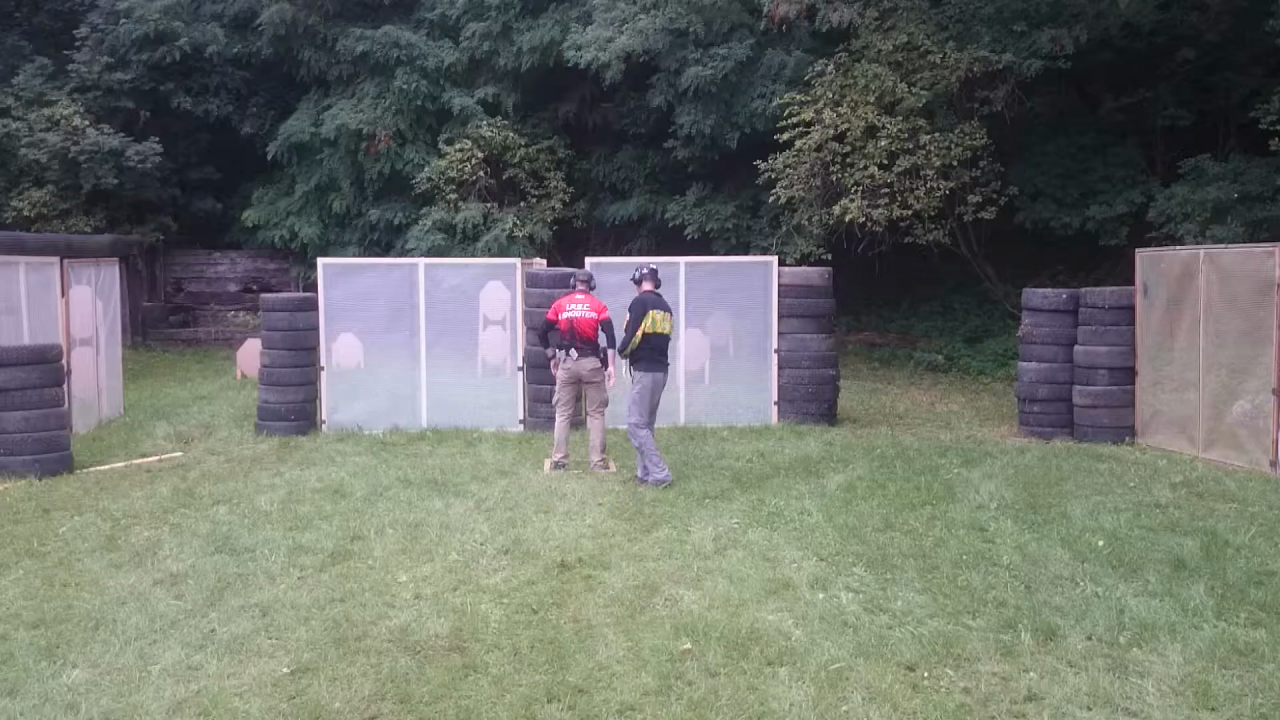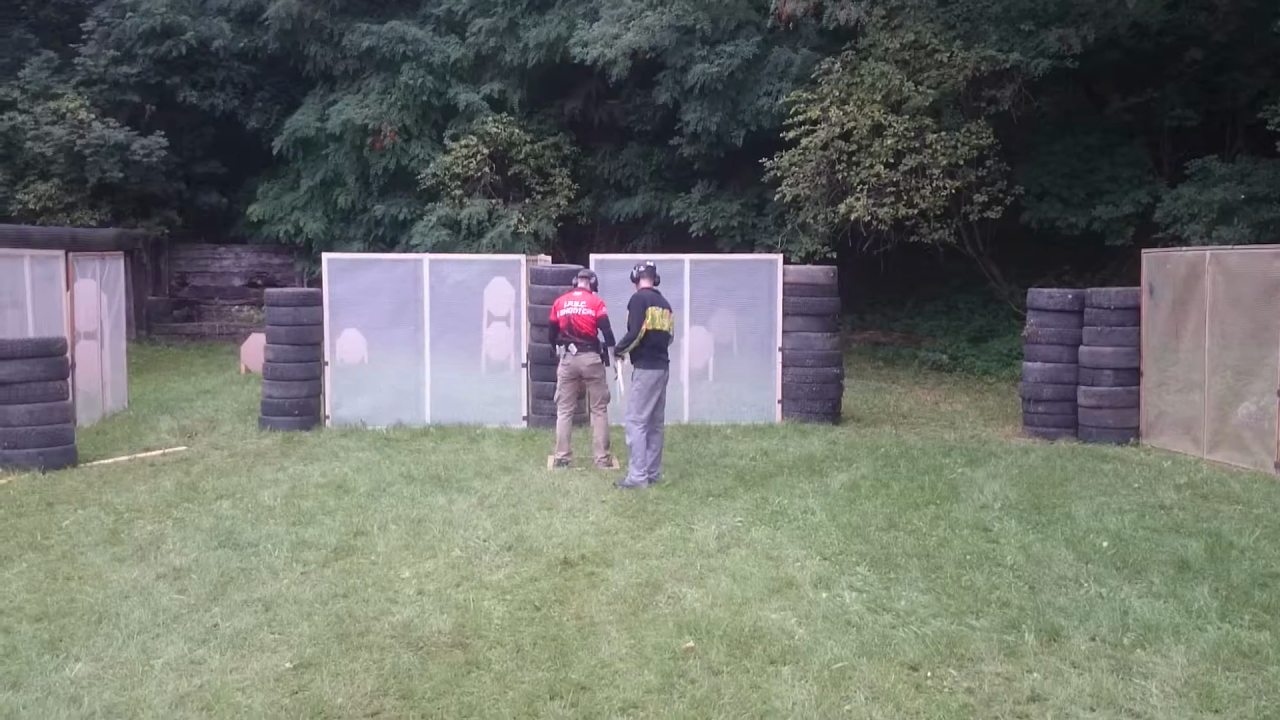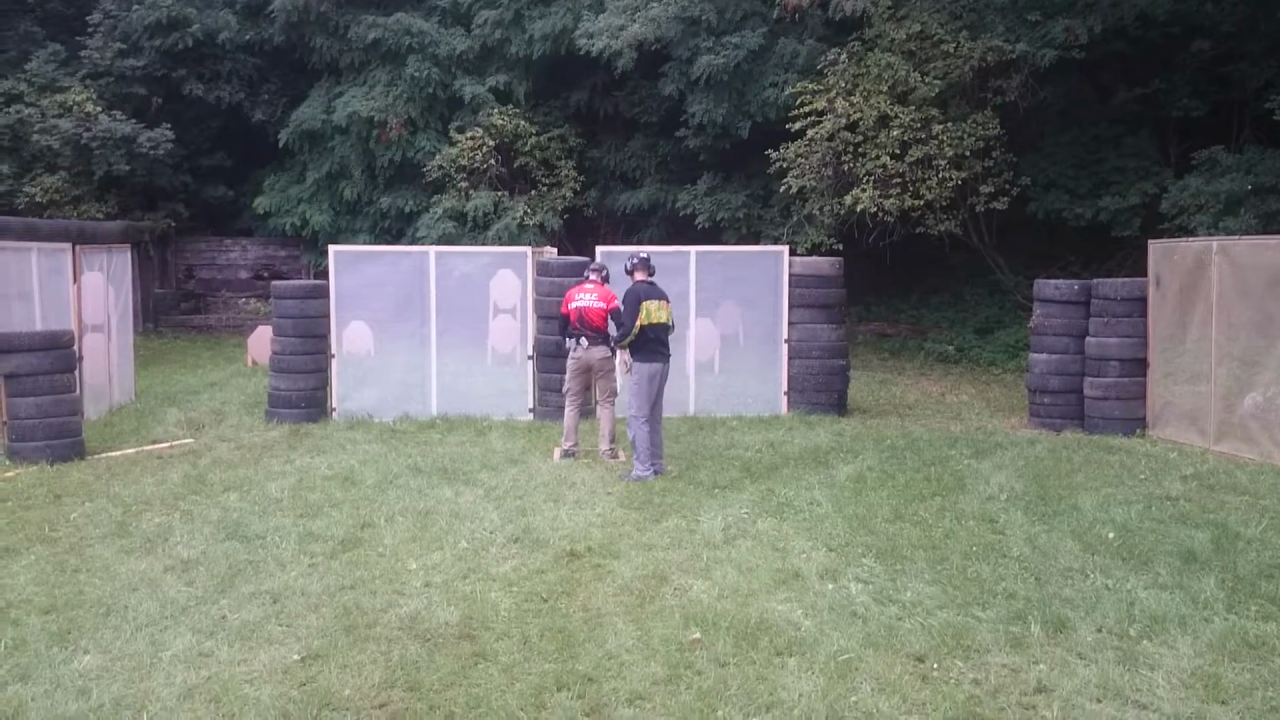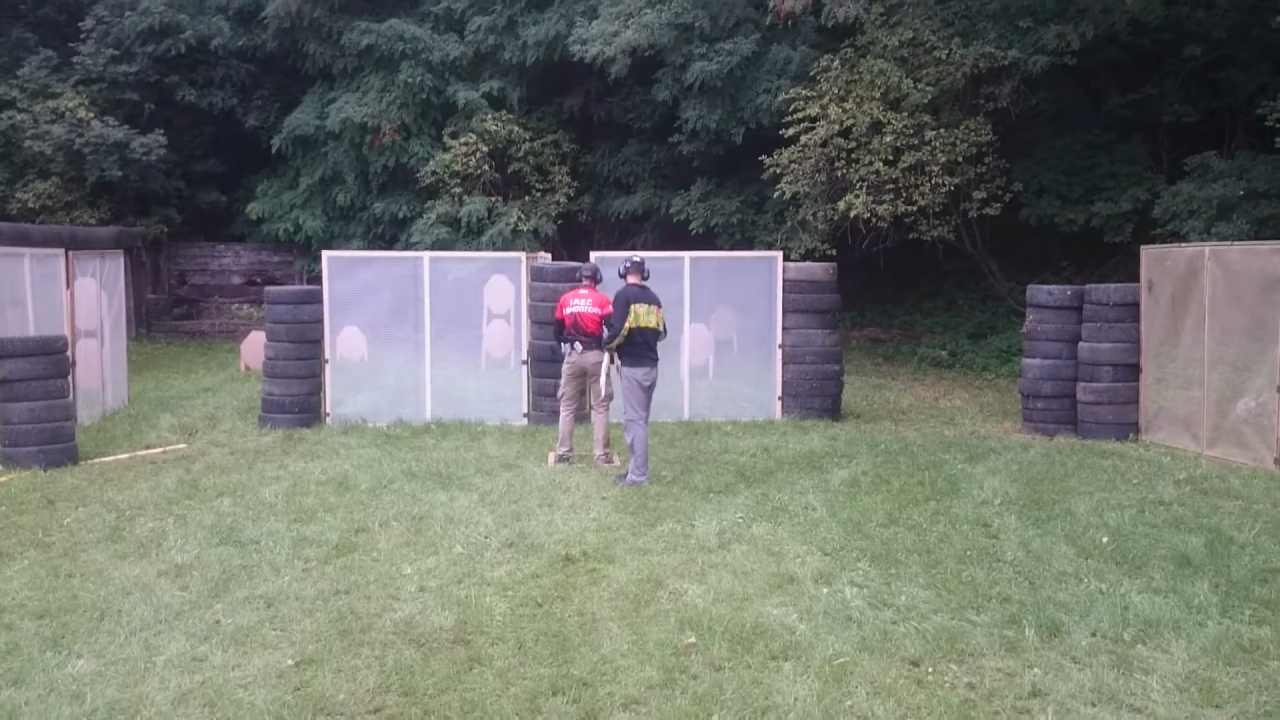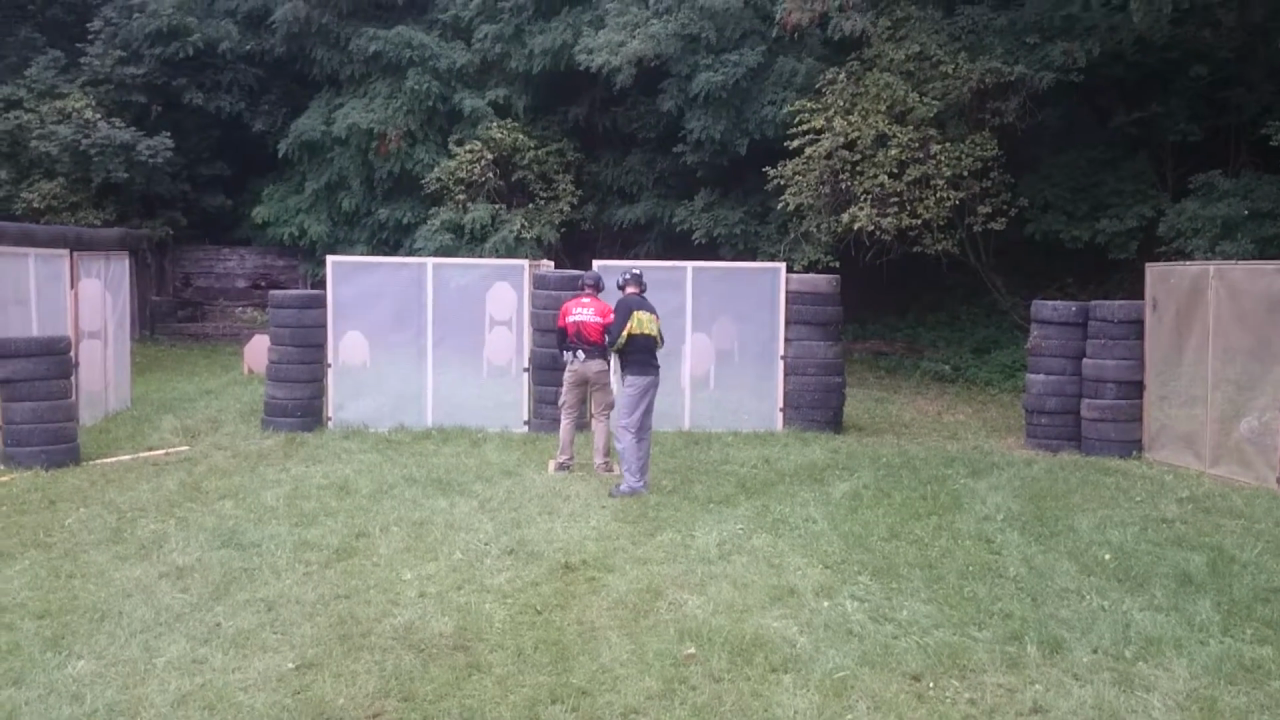
dt=0.5s
person 1, frame 1
left shoulder: (640, 301)
right shoulder: (665, 305)
left elbow: (632, 335)
right elbow: (666, 337)
left wrist: (622, 351)
left hip: (645, 370)
right hip: (660, 370)
left knee: (636, 424)
right knee: (646, 423)
left ankle: (659, 472)
right ankle: (646, 473)
person 1, frame 2
left shoulder: (639, 298)
right shoulder: (664, 303)
left elbow: (635, 332)
right elbow: (669, 336)
left wrist: (620, 350)
left hip: (645, 368)
right hip: (662, 367)
left knee: (635, 421)
right knee: (655, 423)
left ankle: (637, 476)
right ankle: (652, 472)
person 1, frame 3
left shoulder: (634, 292)
right shoulder: (661, 293)
left elbow: (630, 328)
right elbow: (670, 327)
left wrist: (619, 343)
left hip: (644, 361)
right hip: (662, 360)
left knee: (638, 416)
right knee: (654, 416)
left ankle: (643, 470)
right ankle: (657, 464)
person 1, frame 4
left shoulder: (624, 295)
right shoulder: (654, 298)
left elbow: (618, 329)
right elbow: (661, 332)
left wrist: (608, 345)
left hip: (633, 365)
right hip: (651, 365)
left knee: (634, 420)
right knee: (640, 419)
left ankle: (638, 475)
right ankle: (638, 470)
person 1, frame 5
left shoulder: (625, 303)
right shoulder: (649, 307)
left elbow: (617, 336)
right elbow: (659, 341)
left wrist: (612, 347)
left hip: (636, 374)
right hip: (651, 372)
left knee: (626, 427)
right knee: (643, 429)
left ankle: (631, 483)
right ankle: (640, 479)
person 2, frame 1
left shoulder: (560, 304)
right shoulder: (598, 305)
left elbow: (542, 333)
right elbow: (609, 334)
left wrist: (552, 356)
right wrist: (611, 365)
left hip: (567, 362)
right hip: (592, 362)
left knee: (562, 413)
right knee: (596, 413)
left ankle: (559, 460)
right ankle: (598, 461)
person 2, frame 2
left shoulder: (559, 302)
right shoulder: (595, 301)
left elbow: (552, 335)
right elbow: (606, 331)
left hip: (567, 359)
right hip: (591, 358)
left knee: (564, 410)
right knee: (599, 410)
left ankle: (562, 457)
right ankle: (602, 458)
person 2, frame 3
left shoulder: (571, 294)
right shoulder: (607, 294)
left elbow: (563, 326)
right elbow: (620, 323)
left hip: (577, 351)
right hip: (601, 351)
left knee: (572, 402)
right knee: (606, 402)
left ankle: (568, 449)
right ankle: (607, 449)
person 2, frame 4
left shoulder: (565, 299)
right shoulder: (602, 300)
left elbow: (558, 331)
left hip: (573, 356)
right hip: (596, 356)
left knee: (567, 406)
right knee: (600, 406)
left ankle: (563, 454)
right ankle: (602, 454)
person 2, frame 5
left shoulder: (568, 307)
right shoulder: (605, 309)
left elbow: (560, 338)
right wrist: (611, 358)
left hip: (574, 364)
right hip: (598, 364)
left knee: (568, 415)
right knee: (601, 415)
left ankle: (563, 461)
right ankle: (602, 463)
